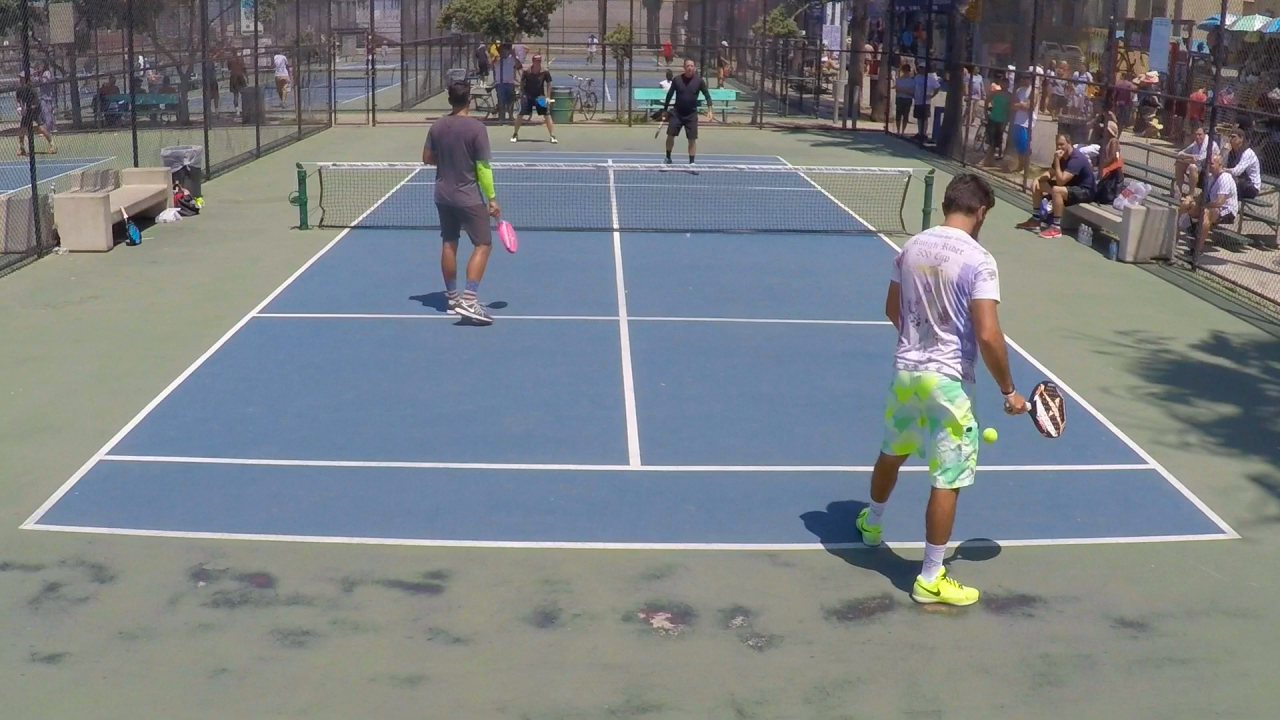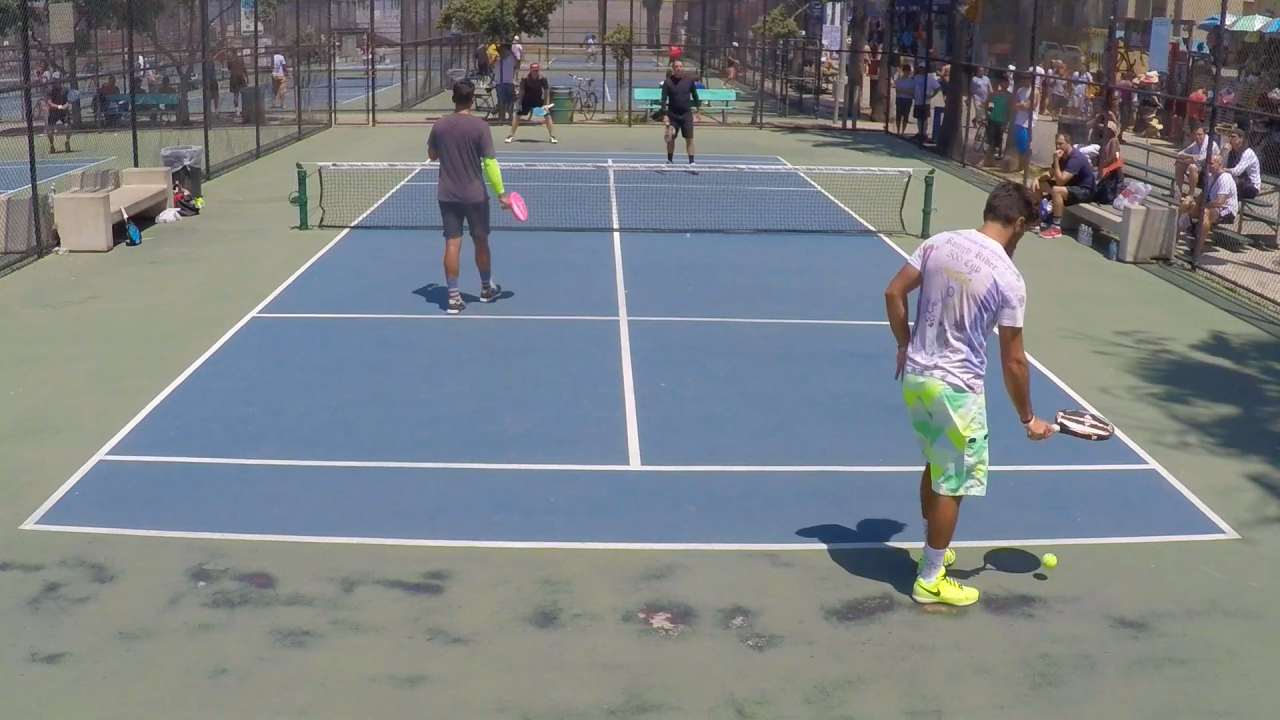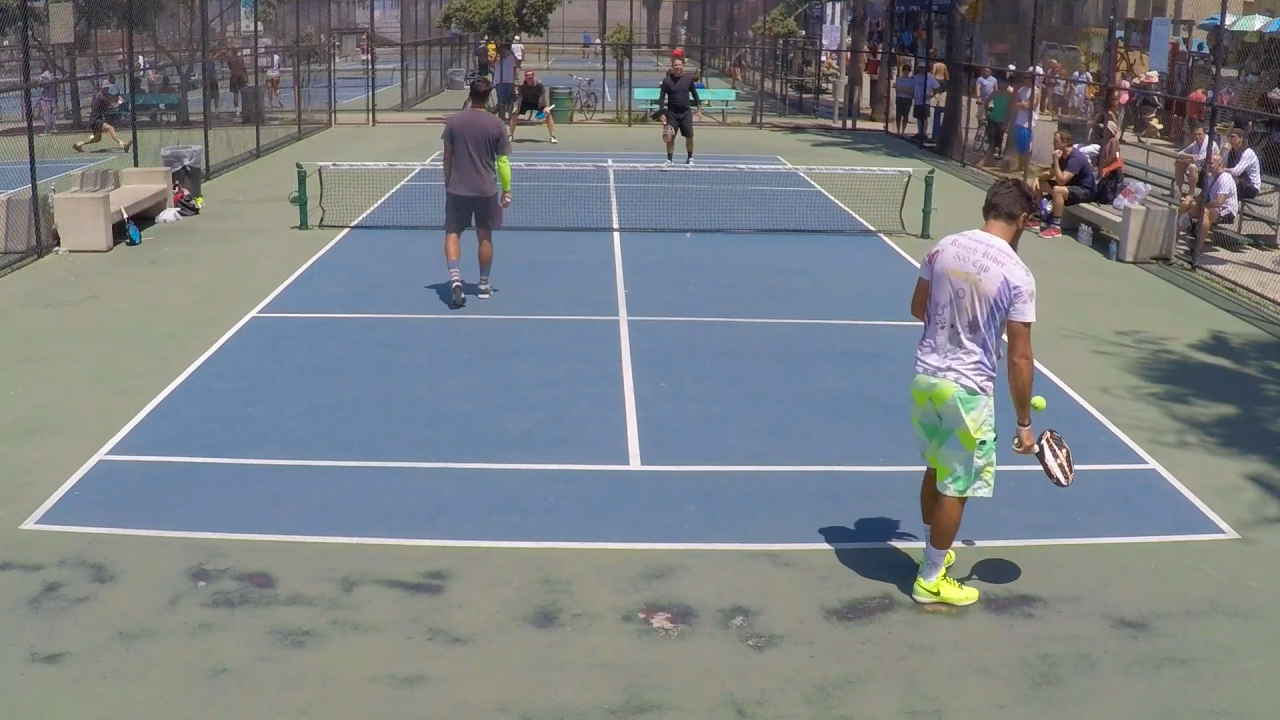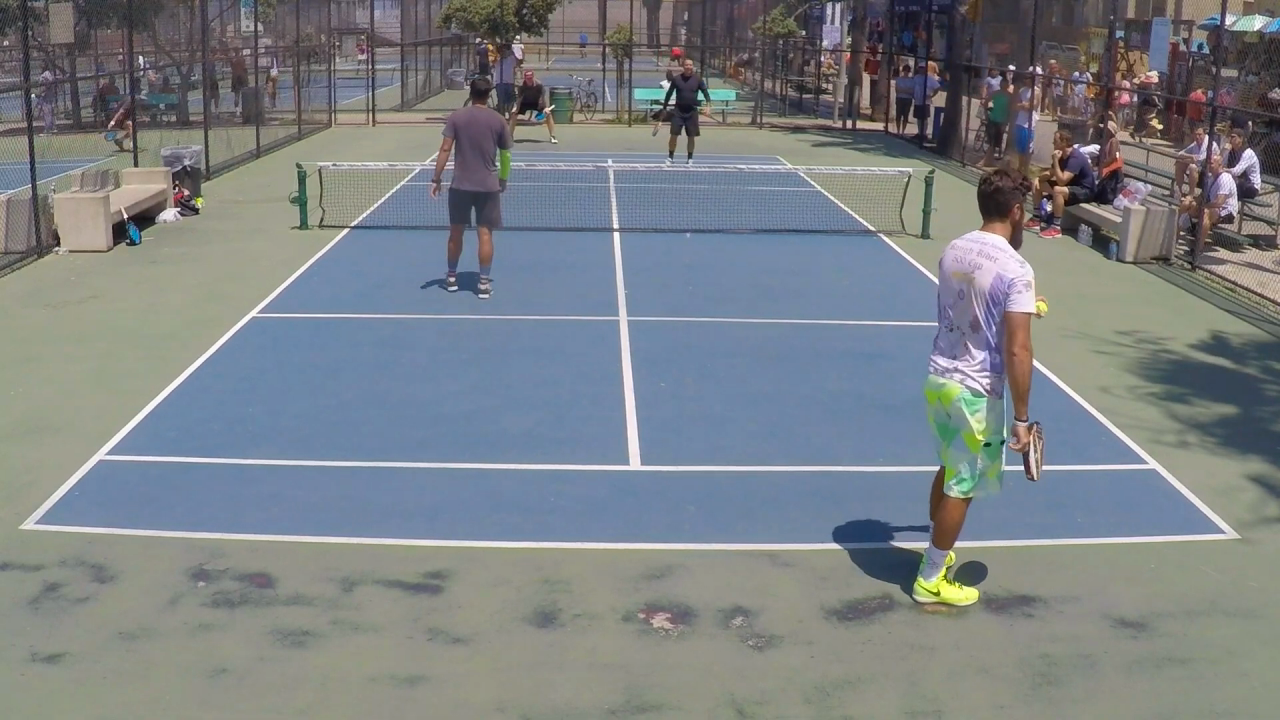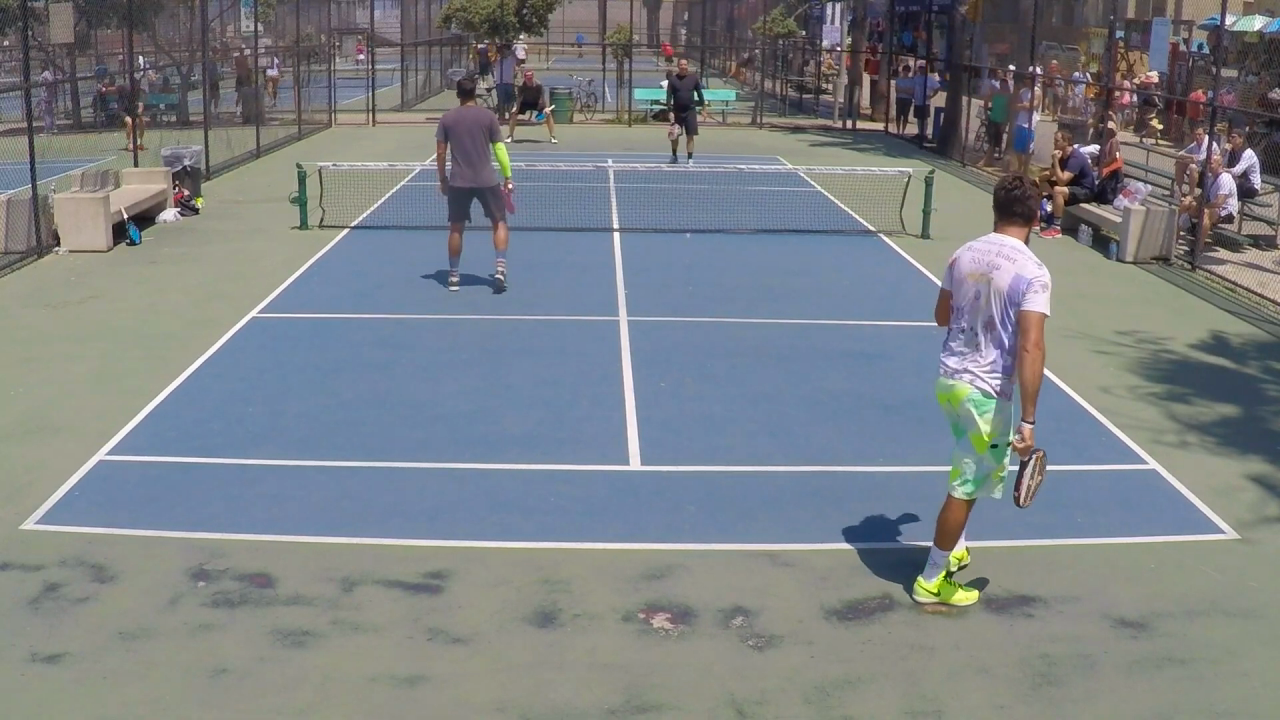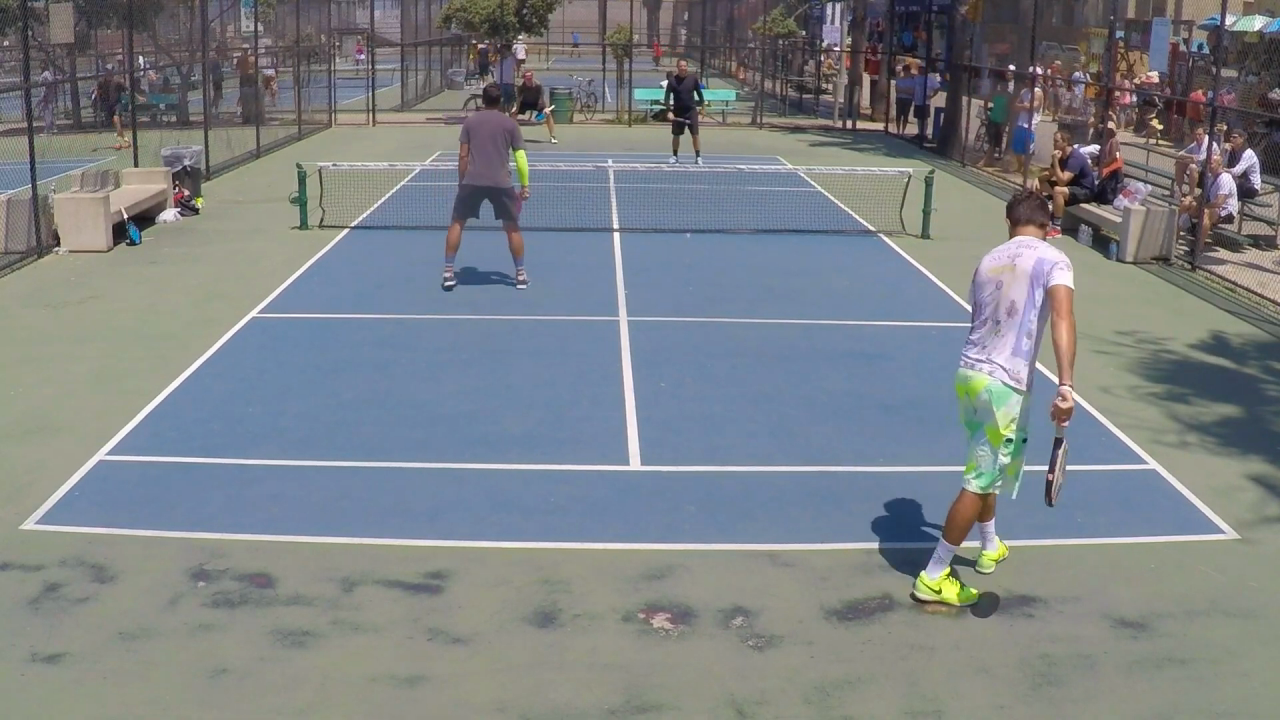
dt=0.4s
person 1, frame 1
left shoulder: (911, 247)
right shoulder: (980, 261)
right elbow: (990, 336)
right wrist: (1010, 391)
left hip: (906, 373)
right hip: (946, 382)
left knee: (893, 452)
right knee: (947, 480)
left ankle: (871, 522)
right ankle: (931, 579)
person 1, frame 2
left shoulder: (938, 243)
right shoulder: (1008, 278)
left elbow: (894, 292)
right elbow: (1013, 361)
left wrist: (905, 346)
right wrist: (1028, 419)
left hip: (915, 376)
right hip: (956, 388)
left knee: (934, 468)
right knee: (951, 486)
left ankle: (933, 553)
right ankle: (930, 580)
person 1, frame 3
left shoulder: (944, 247)
right shoulder: (1017, 276)
right elbow: (1019, 358)
right wrist: (1024, 422)
left hip: (925, 377)
right hip: (967, 390)
left knee: (937, 471)
right knee: (956, 488)
left ankle: (934, 553)
right ankle: (930, 580)
person 1, frame 4
left shoulder: (952, 251)
right shoulder: (1016, 270)
right elbow: (1018, 351)
right wrist: (1022, 418)
left hip: (938, 379)
right hip: (977, 391)
left knee: (948, 472)
right knee: (962, 489)
left ankle: (936, 554)
right ankle: (930, 580)
person 1, frame 5
left shoulder: (963, 254)
right shoulder: (1032, 272)
right elbow: (1030, 349)
right wrist: (1028, 420)
left hip: (949, 377)
right hip: (986, 391)
left knee: (967, 477)
right knee: (966, 488)
left ankle: (955, 549)
right ankle: (930, 580)
person 1, frame 6
left shoulder: (989, 260)
right shoulder: (1052, 259)
right elbow: (1062, 317)
right wrist: (1066, 383)
left hip: (968, 372)
right hip: (1004, 384)
left knee: (983, 472)
right knee: (979, 485)
left ankle: (991, 547)
right ankle: (933, 577)
person 2, frame 1
left shoulder: (437, 127)
right shoulder: (476, 128)
left elbow: (427, 159)
right elbow: (483, 168)
right wrist: (491, 199)
left hip: (443, 196)
right hip: (469, 198)
left knee: (449, 246)
right knee: (483, 246)
left ankle: (451, 297)
right ankle: (468, 299)
person 2, frame 2
left shoulder: (440, 125)
right shoulder: (480, 126)
left elbow: (432, 156)
right elbow: (489, 163)
right wrist: (501, 193)
left hip: (447, 195)
right hip: (475, 195)
left knee: (452, 244)
right knee: (481, 242)
left ankle: (453, 297)
right ankle: (487, 288)
person 2, frame 3
left shoulder: (454, 120)
right shoulder: (496, 124)
left elbow: (447, 157)
right elbow: (503, 161)
left wrist: (448, 183)
right wrist: (506, 190)
left hip: (458, 189)
right hip: (486, 190)
left knee: (452, 234)
right knee: (484, 236)
left ankle: (454, 276)
right ankle: (483, 284)
person 2, frame 4
left shoulder: (456, 117)
right shoulder: (498, 120)
left elbow: (445, 150)
right elbow: (505, 155)
left wrist: (436, 179)
right wrist: (503, 178)
left hip: (460, 185)
right hip: (488, 186)
left knee: (456, 231)
right knee: (485, 234)
left ankle: (452, 277)
right ankle: (484, 284)
person 2, frame 5
left shoulder: (447, 118)
right shoulder: (488, 116)
left elbow: (440, 153)
right elbow: (499, 149)
left wrist: (442, 179)
right wrist: (508, 177)
left hip: (458, 182)
right hip: (487, 181)
left knee: (456, 229)
right knee: (499, 224)
left ankle: (453, 276)
right ankle: (500, 268)
person 2, frame 6
left shoulder: (470, 121)
right shoulder: (510, 124)
left elbow: (463, 155)
right elbow: (521, 157)
left wrist: (461, 182)
right wrist: (525, 185)
left hip: (473, 181)
right hip: (501, 183)
left knee: (456, 224)
right knee: (512, 228)
left ankle: (448, 273)
right ankle: (520, 275)
